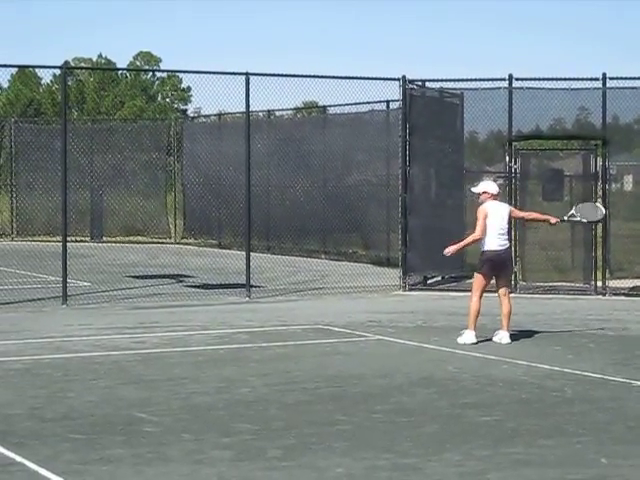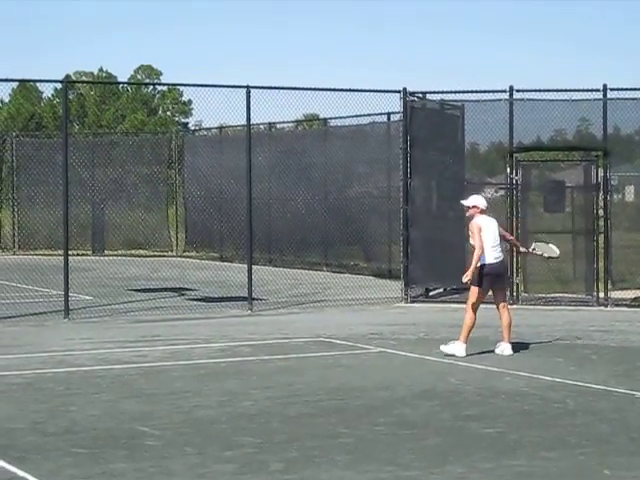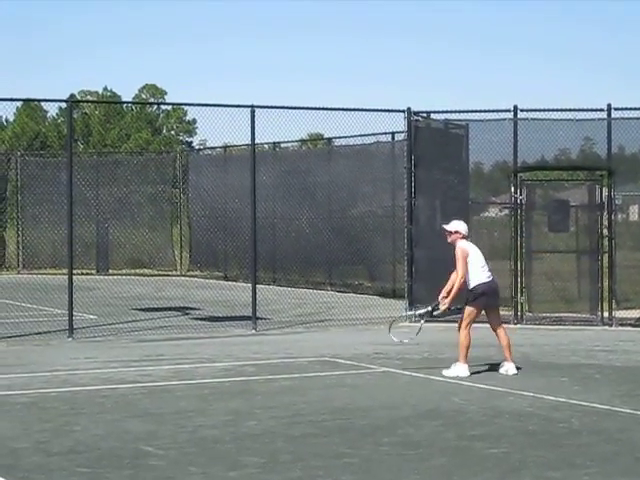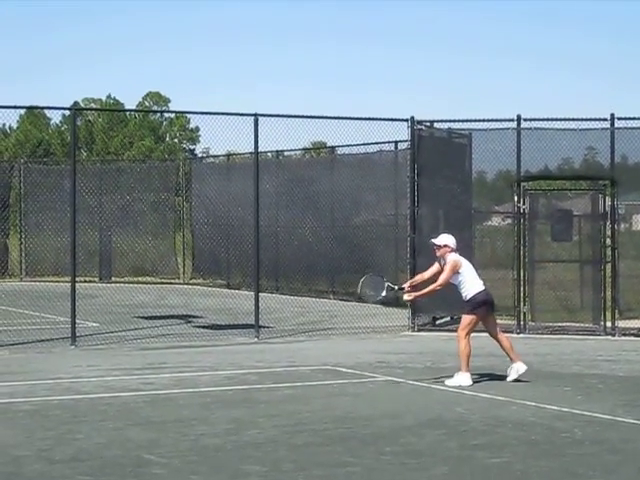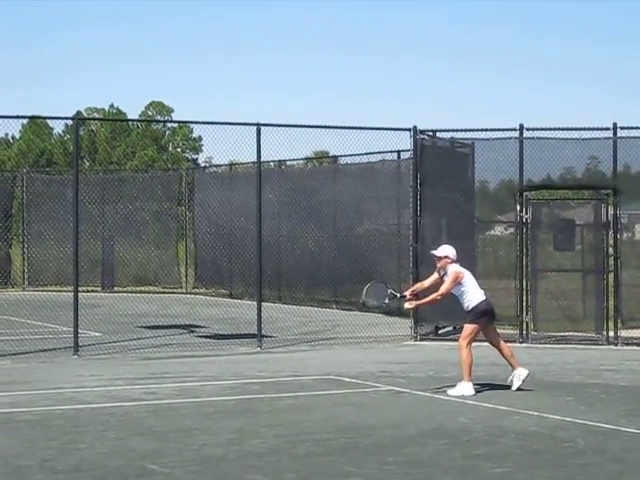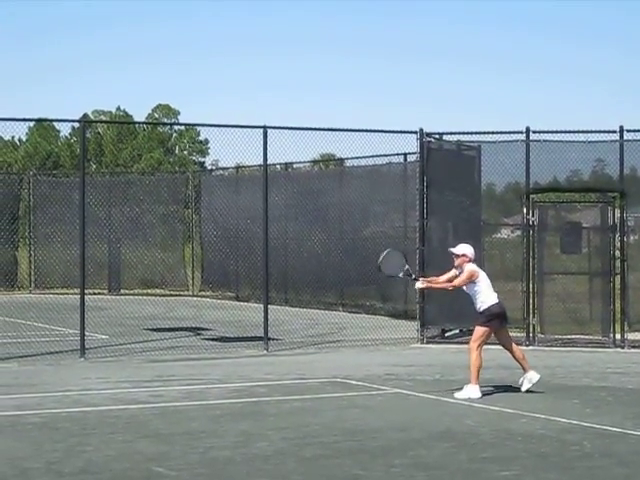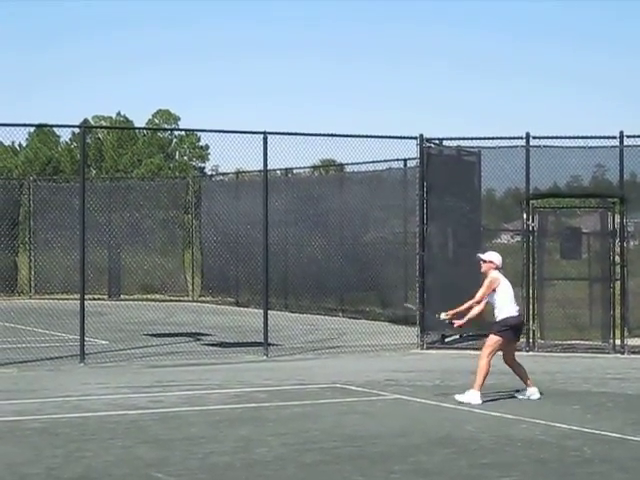
dt=0.3s
person 1, frame 1
left shoulder: (483, 208)
right shoulder: (506, 207)
left elbow: (478, 235)
right elbow: (527, 215)
left wrist: (457, 247)
right wrist: (549, 218)
left hip: (489, 255)
right hip: (505, 253)
left knee: (476, 294)
right knee: (504, 294)
left ankle: (470, 333)
right ankle: (504, 333)
person 1, frame 2
left shoulder: (475, 223)
right shoulder: (492, 221)
left elbow: (479, 249)
right elbow: (507, 236)
left wrist: (471, 270)
right wrist: (519, 247)
left hip: (487, 268)
right hip: (500, 265)
left knee: (471, 307)
right knee: (502, 306)
left ankle: (460, 345)
right ankle: (506, 345)
person 1, frame 3
left shoulder: (460, 248)
right shoulder: (467, 246)
left elbow: (462, 277)
right elbow: (457, 273)
left wrist: (449, 299)
right wrist: (445, 291)
left hip: (480, 289)
right hip: (490, 286)
left knee: (464, 326)
right knee: (497, 326)
left ankle: (462, 366)
right ankle: (509, 364)
person 1, frame 4
left shoulder: (453, 261)
right shoulder: (442, 261)
left elbow: (438, 285)
right elbow: (425, 275)
left wrist: (416, 295)
right wrist: (410, 283)
left hip: (478, 299)
right hip: (482, 298)
left knee: (462, 335)
right knee: (495, 333)
left ankle: (464, 375)
right ankle: (517, 364)
person 1, frame 5
left shoulder: (455, 272)
right shoulder: (442, 271)
left elbow: (439, 295)
right elbow: (425, 283)
left wrist: (416, 303)
right wrist: (411, 290)
left hip: (479, 308)
right hip: (481, 308)
left knee: (464, 344)
right knee: (496, 341)
left ankle: (466, 385)
right ankle: (518, 370)
person 1, frame 6
left shoulder: (471, 271)
right shoulder: (459, 270)
left elbow: (452, 286)
right elbow: (442, 279)
left wrist: (426, 284)
right wrist: (425, 280)
left hip: (491, 311)
right hip: (494, 310)
left knee: (474, 347)
right knee: (508, 344)
left ankle: (473, 388)
right ankle: (529, 374)
person 1, frame 7
left shoulder: (493, 278)
right shoulder: (491, 279)
left elbow: (476, 301)
right elbow: (480, 305)
left wrist: (453, 312)
right wrist: (464, 320)
left hip: (507, 322)
right hip: (512, 322)
left knee: (485, 355)
right knee: (509, 359)
left ankle: (475, 393)
right ankle: (531, 389)
